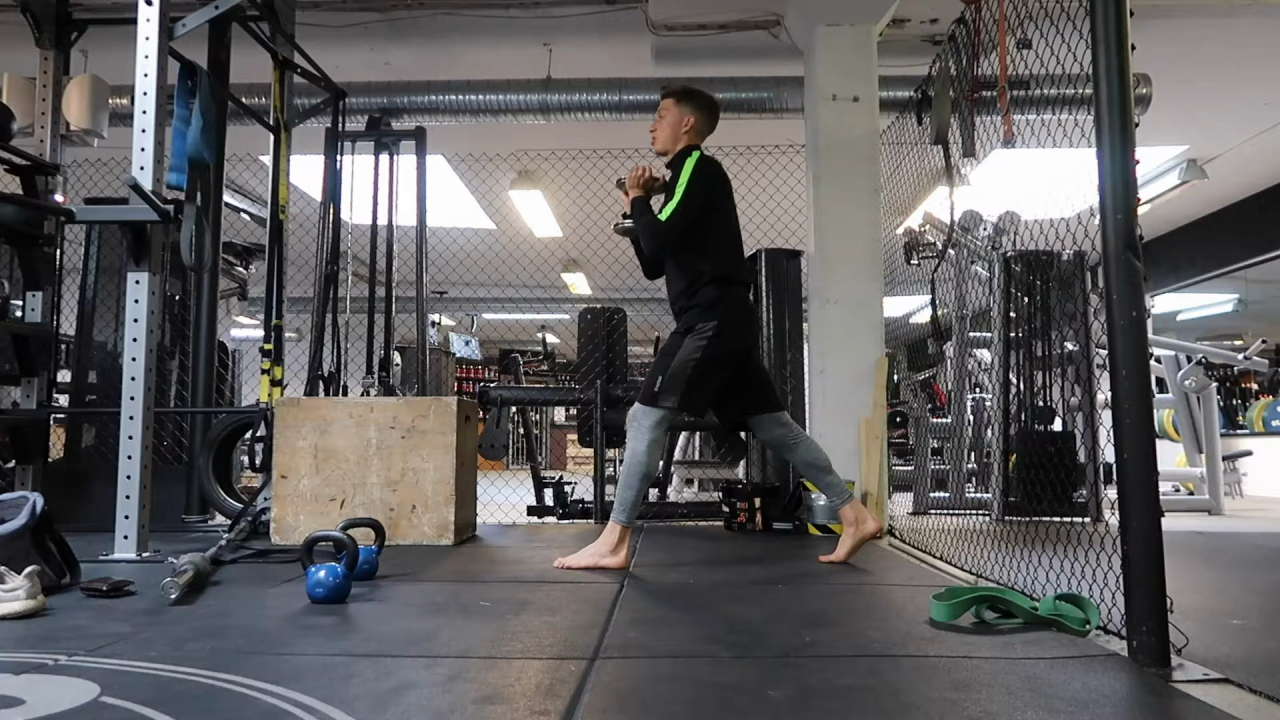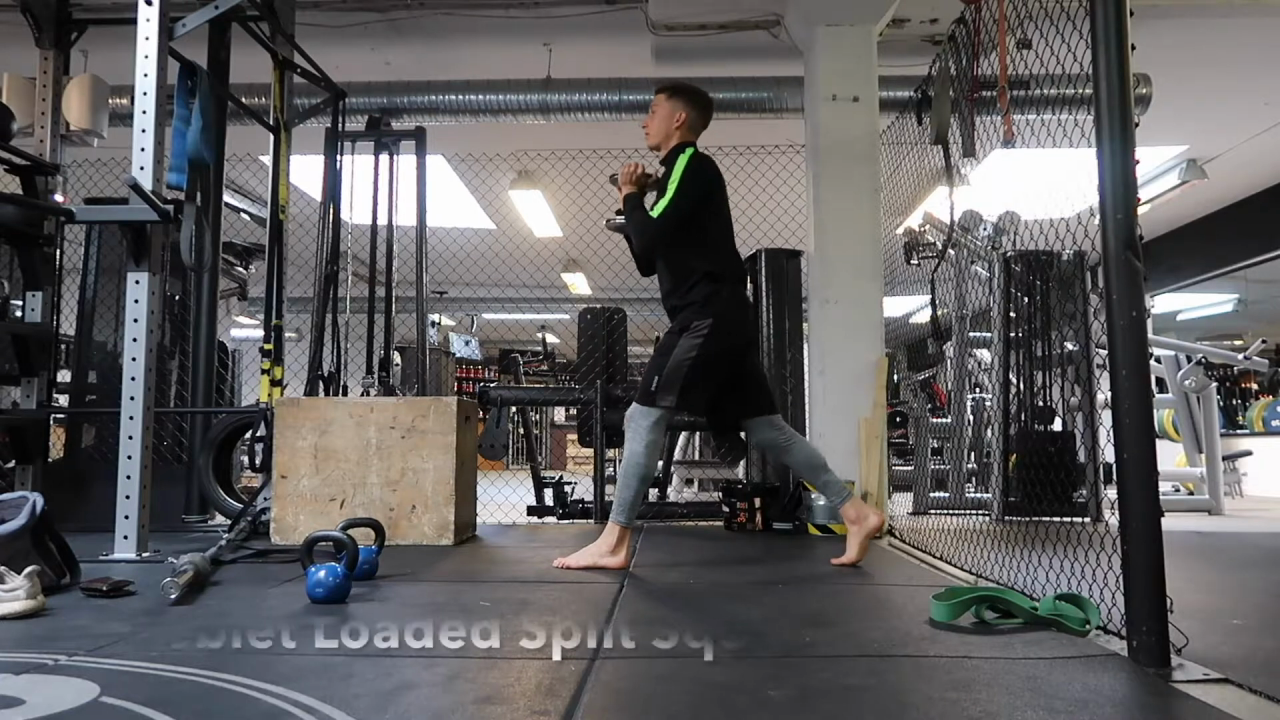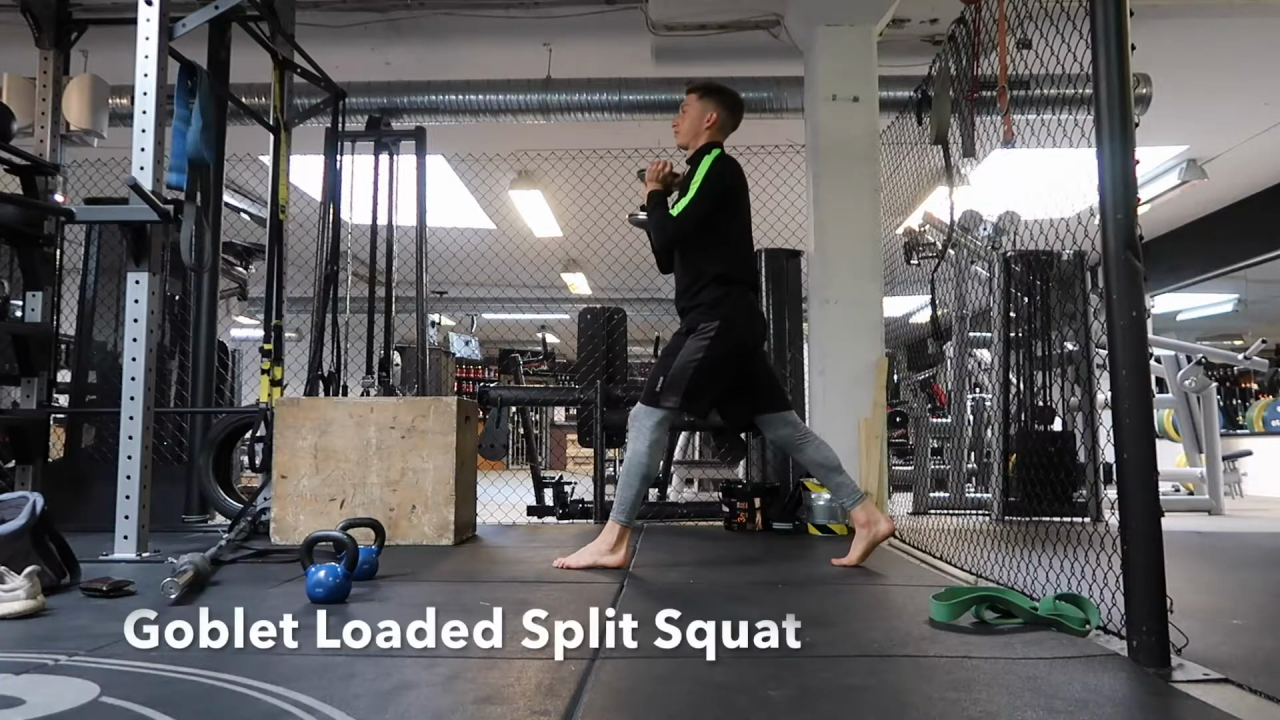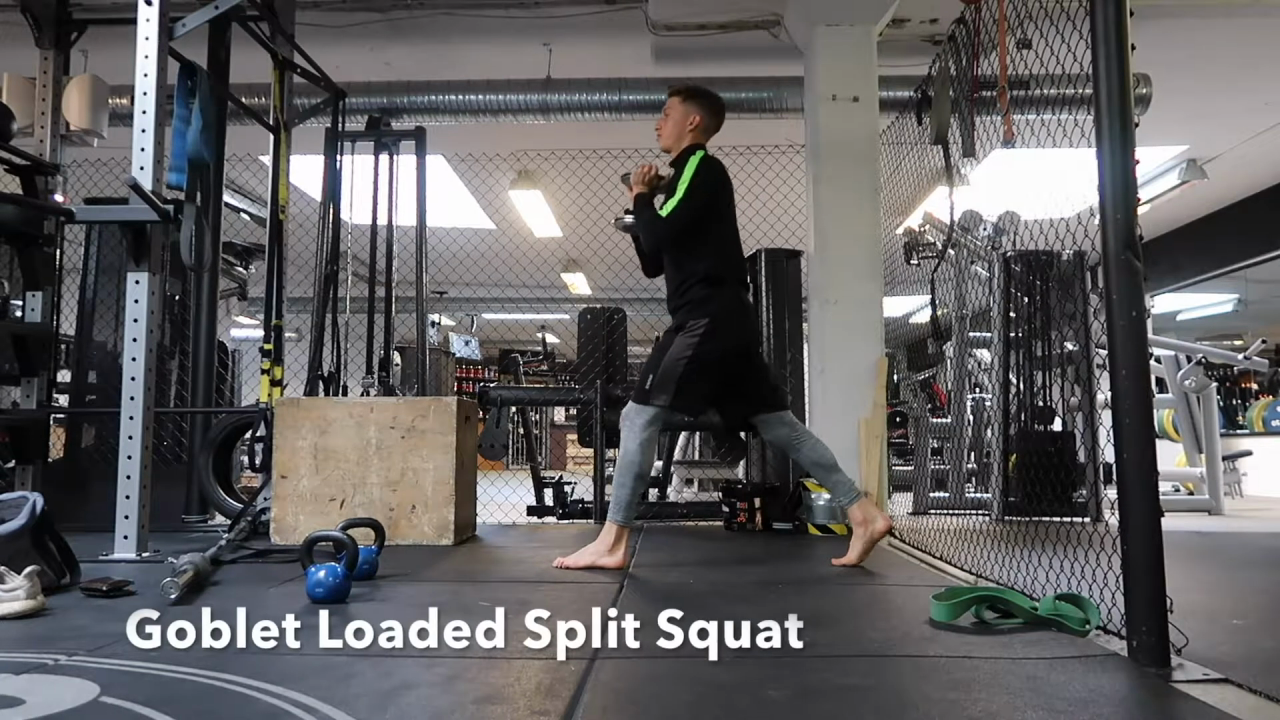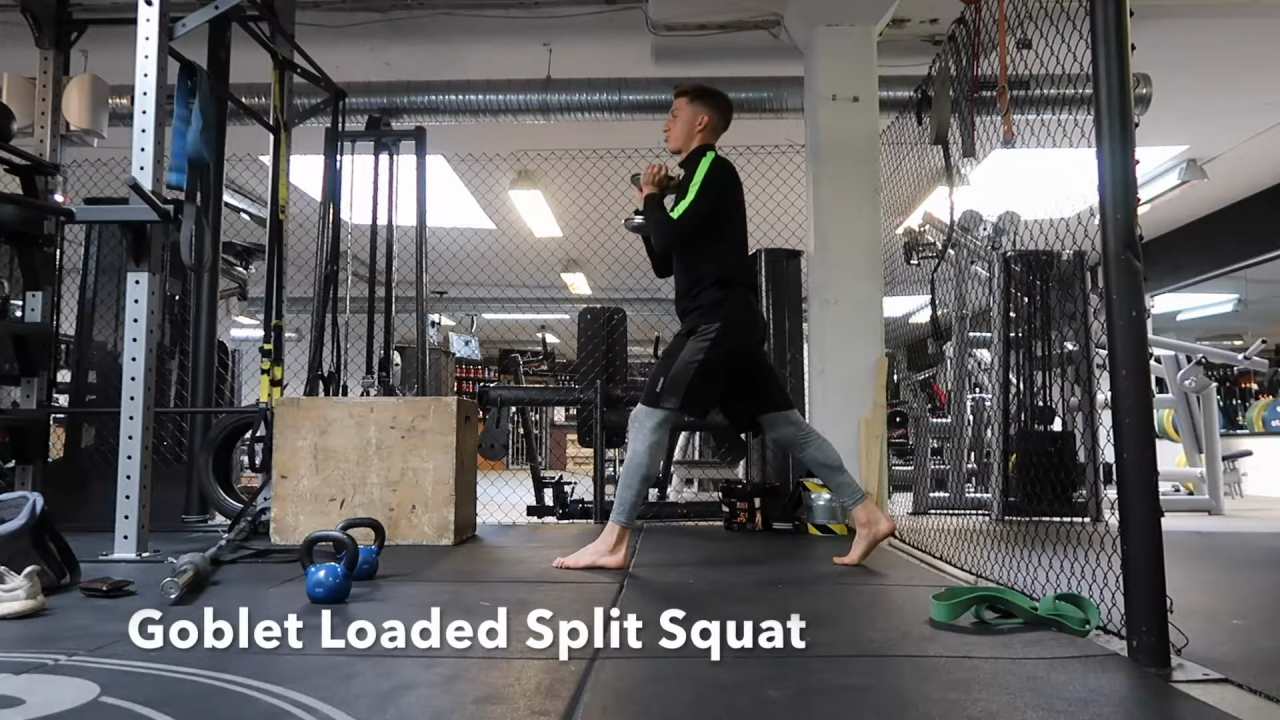
dt=0.4s
person 1, frame 1
left shoulder: (698, 168)
right shoulder: (688, 177)
left elbow: (659, 240)
right elbow: (654, 265)
left wrist: (639, 199)
right wrist: (637, 210)
left hip: (712, 319)
right hip: (723, 320)
left knee: (646, 417)
right knee: (773, 424)
left ankle: (614, 542)
right ankle: (855, 515)
person 1, frame 2
left shoulder: (690, 164)
right shoulder: (681, 173)
left elbow: (649, 239)
right elbow: (648, 261)
left wrist: (630, 198)
right wrist: (633, 205)
left hip: (707, 316)
right hip: (721, 317)
left knee: (644, 418)
right knee: (766, 427)
left ankle: (614, 544)
right ankle: (855, 512)
person 1, frame 3
left shoulder: (715, 166)
right shoulder: (707, 174)
left elbow: (668, 236)
right elbow: (669, 258)
left wrist: (655, 194)
right wrist: (660, 200)
left hip: (717, 319)
right hip: (731, 320)
left knee: (648, 417)
right knee: (783, 425)
left ankle: (613, 542)
right ankle: (867, 517)
person 1, frame 4
left shoulder: (700, 168)
right shoulder: (689, 178)
left elbow: (658, 237)
right elbow: (653, 263)
left wrist: (643, 197)
right wrist: (642, 205)
left hip: (708, 319)
right hip: (723, 320)
left knee: (639, 417)
right knee: (780, 424)
left ankle: (612, 543)
right ankle: (864, 514)
person 1, frame 5
left shoulder: (712, 170)
right shoulder: (698, 179)
left elbow: (668, 238)
right elbow: (664, 262)
left wrist: (651, 197)
right wrist: (653, 204)
left hip: (717, 321)
right hip: (730, 321)
left knee: (649, 419)
right knee: (786, 425)
left ankle: (612, 543)
right ankle: (867, 516)
